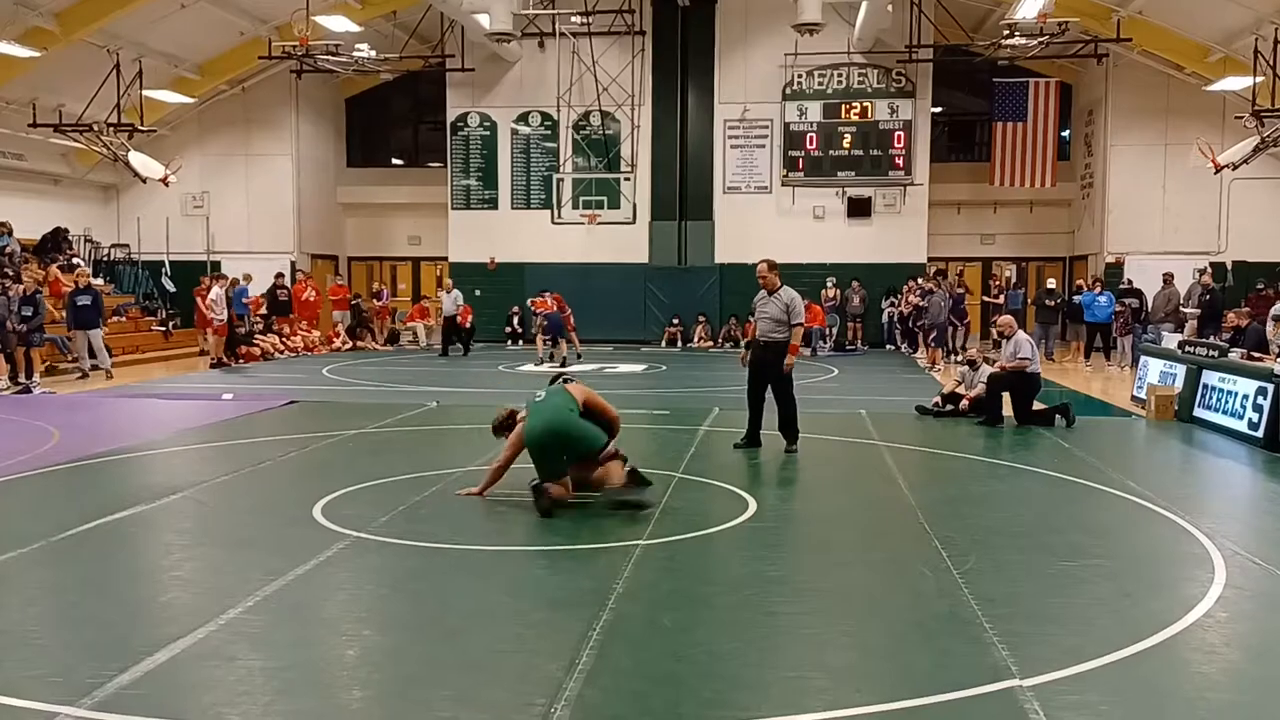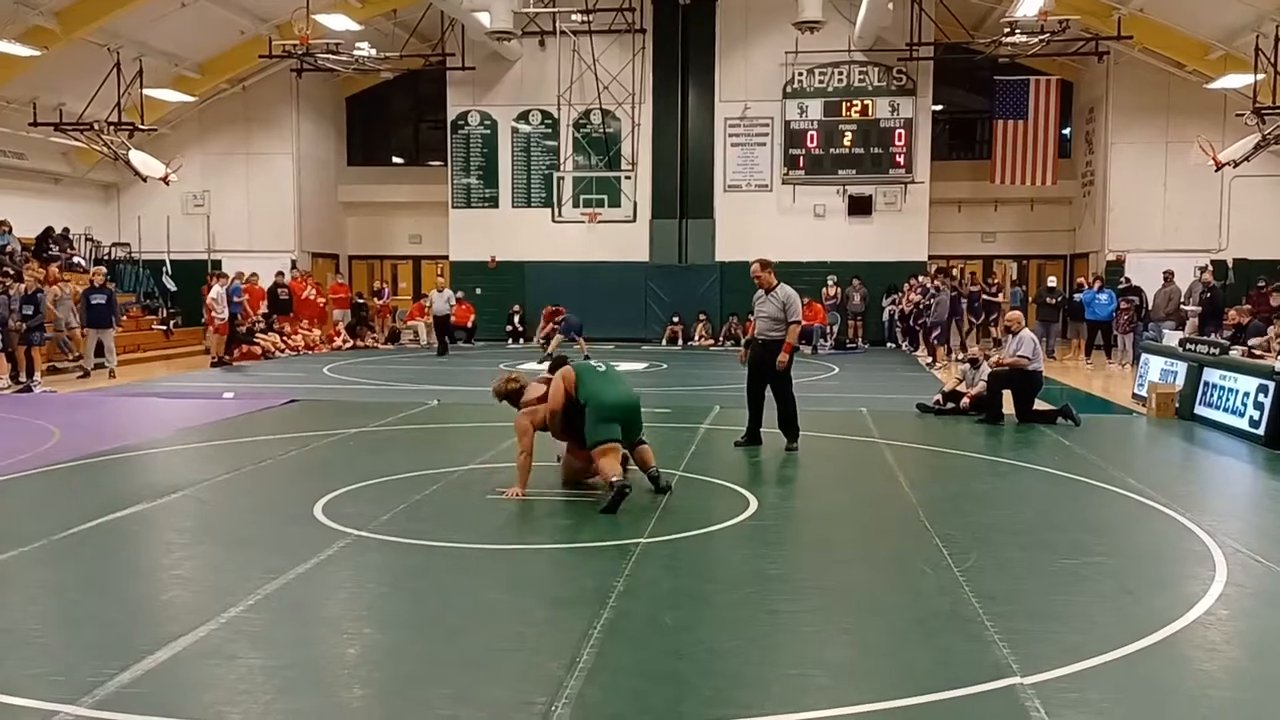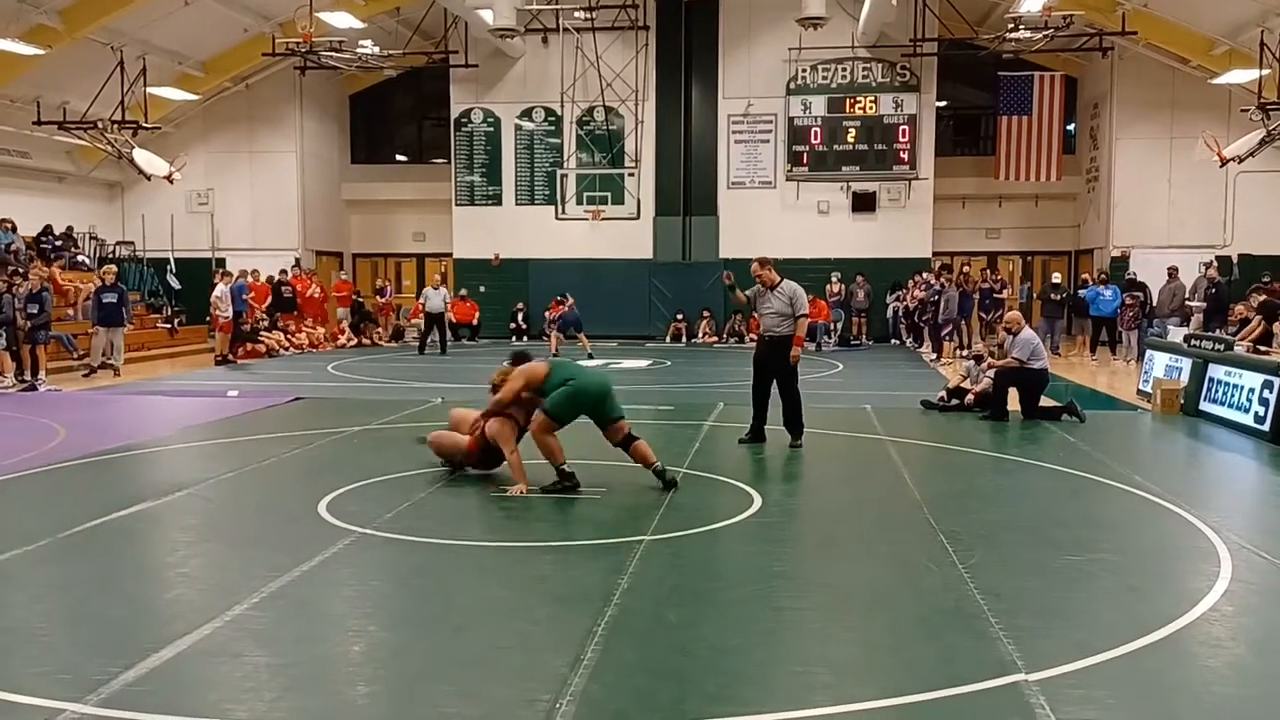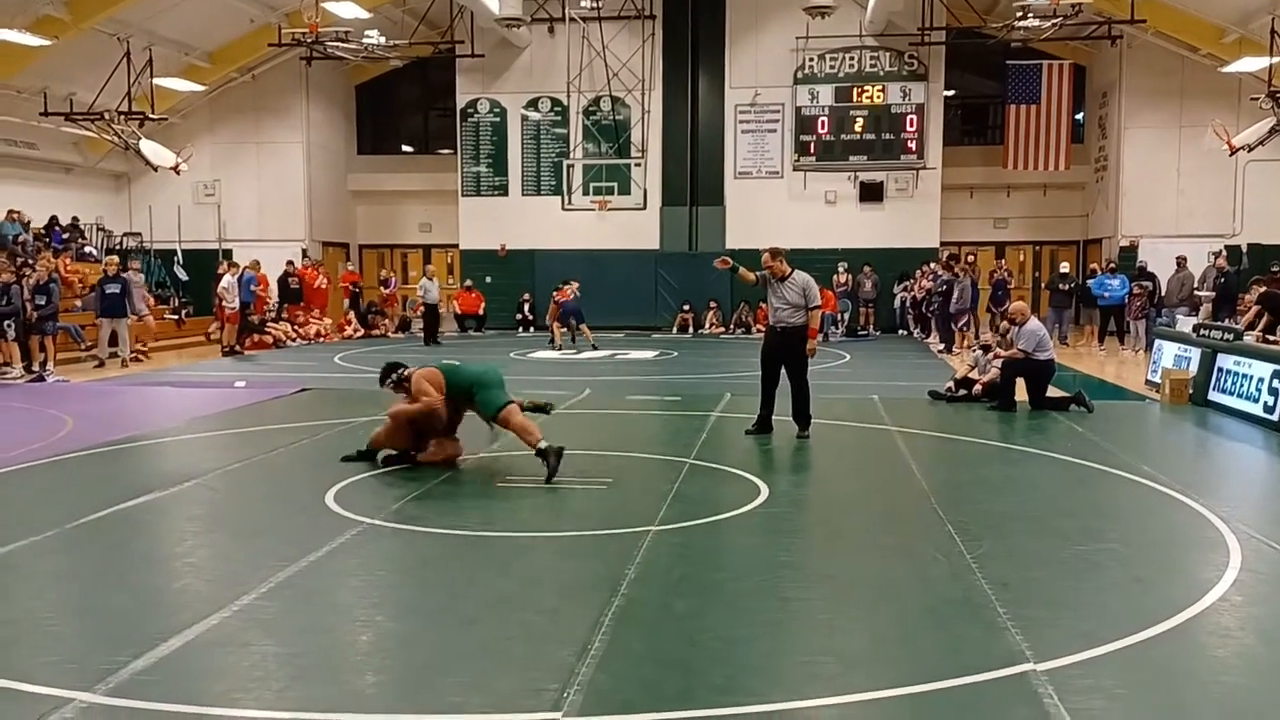
dt=0.5s
person 1, frame 1
right shoulder: (578, 390)
right elbow: (614, 418)
left wrist: (480, 489)
right wrist: (611, 438)
left hip: (535, 436)
right hip: (564, 425)
right knee: (611, 456)
right ankle: (617, 491)
person 1, frame 2
left shoulder: (562, 374)
right shoulder: (602, 368)
left elbow: (555, 408)
left wrist: (558, 433)
left hip: (601, 405)
right hip: (631, 400)
left knee: (605, 458)
right knee: (635, 442)
left ankle: (616, 483)
right ankle: (655, 477)
person 1, frame 3
left shoulder: (523, 371)
right shoulder: (544, 367)
left elbow: (502, 400)
left wrist: (483, 416)
left hip: (579, 388)
right hip: (600, 384)
left knee: (540, 430)
right knee: (623, 438)
left ankle: (567, 477)
right ankle: (660, 471)
person 1, frame 4
left shoulder: (418, 382)
right shoulder: (421, 375)
left elbow: (439, 410)
left hip: (482, 383)
right hip: (487, 374)
left knee: (511, 418)
left ankle: (546, 450)
right ankle: (531, 406)
person 2, frame 1
left shoulder: (791, 297)
right shoulder: (759, 297)
left elbow: (798, 327)
left wrist: (792, 354)
right wrist: (747, 347)
left hip: (781, 351)
right hip: (759, 350)
left knee: (784, 397)
right knee: (754, 395)
left ankle: (791, 439)
right ankle: (752, 436)
person 2, frame 2
left shoulder: (788, 294)
right shoulder: (758, 296)
left elbow: (795, 325)
left wrist: (785, 352)
right wrist: (746, 345)
left hip: (778, 349)
right hip: (758, 348)
left knee: (783, 395)
right knee: (754, 393)
left ankle: (792, 437)
right ankle: (752, 434)
person 2, frame 3
left shoulder: (793, 289)
right shoulder: (759, 291)
left elbow: (803, 319)
right elbow: (743, 300)
left wrist: (797, 346)
right wrist: (732, 287)
left hip: (785, 345)
right hip: (764, 344)
left knee: (789, 391)
right knee: (759, 390)
left ankle: (796, 434)
right ankle: (756, 431)
person 2, frame 4
left shoulder: (805, 280)
right shoulder: (768, 278)
left elbow: (815, 310)
right elbow: (750, 277)
left wrist: (812, 338)
right wrist: (733, 267)
left hip: (796, 335)
right hip: (773, 334)
left knee: (798, 382)
right knee: (768, 380)
left ankle: (803, 425)
right ankle: (764, 422)
